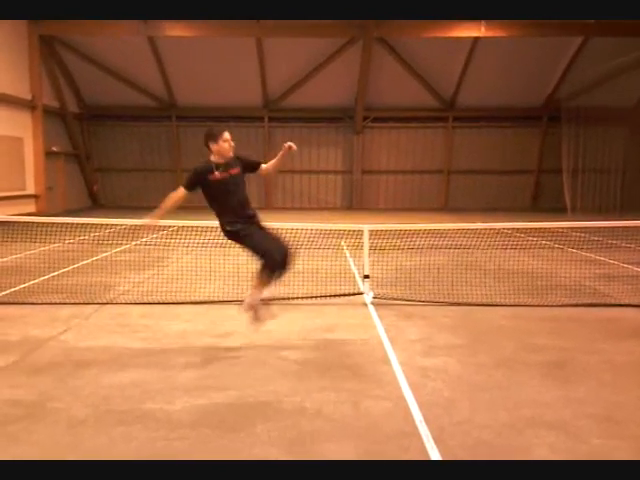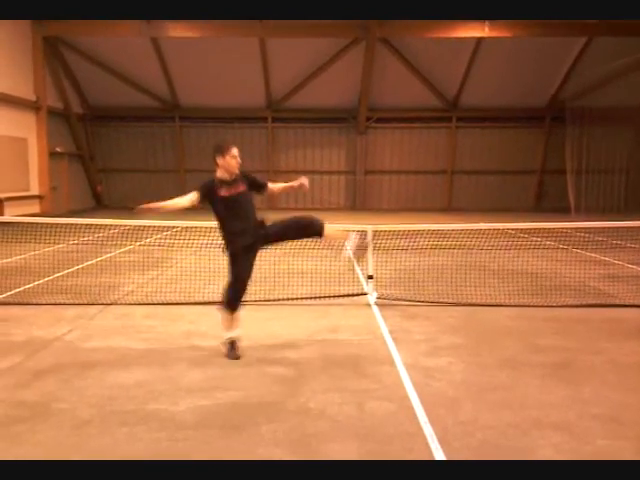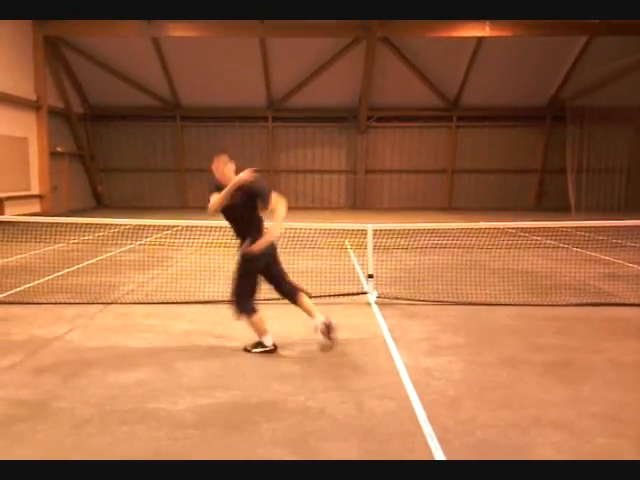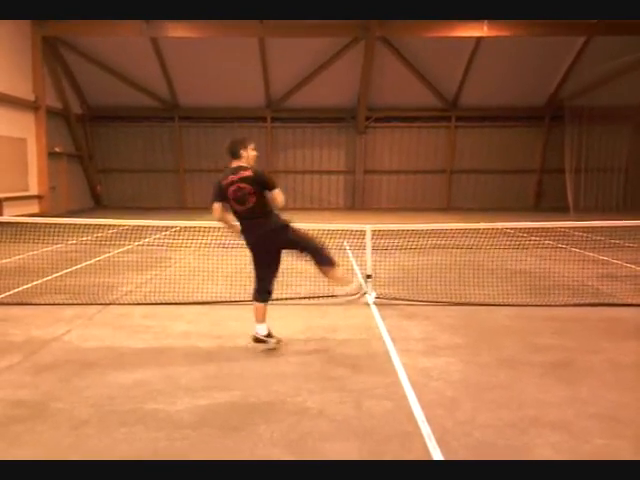
dt=0.3s
person 1, frame 1
left shoulder: (238, 161)
right shoulder: (202, 171)
left elbow: (267, 168)
right elbow: (179, 195)
left wrist: (283, 152)
right wrist: (157, 215)
left hip: (250, 221)
right hip: (235, 226)
left knee: (281, 252)
right knee: (275, 256)
left ankle: (256, 296)
right ankle: (254, 298)
person 1, frame 2
left shoulder: (245, 178)
right shoulder: (209, 186)
left elbow: (273, 188)
right elbow: (188, 200)
left wrist: (294, 185)
right wrist: (159, 205)
left hip: (259, 231)
right hip: (238, 243)
left knee: (304, 223)
right knee: (236, 288)
left ankle: (347, 241)
right ankle: (230, 337)
person 1, frame 3
left shoulder: (251, 185)
right shoulder: (218, 187)
left elbow: (279, 205)
right elbow: (213, 206)
left wrist: (272, 233)
right wrist: (233, 185)
left hip: (256, 246)
right hip: (251, 245)
left knee: (242, 297)
right knee: (286, 287)
left ankle: (266, 342)
right ankle: (321, 322)
person 1, frame 4
left shoulder: (222, 182)
right shoulder: (257, 174)
left elbow: (217, 214)
right elbow: (279, 201)
left wrist: (235, 225)
left hip: (256, 236)
right hip: (275, 229)
left knee: (264, 283)
right knee: (319, 251)
left ankle: (261, 331)
right ankle: (347, 285)
